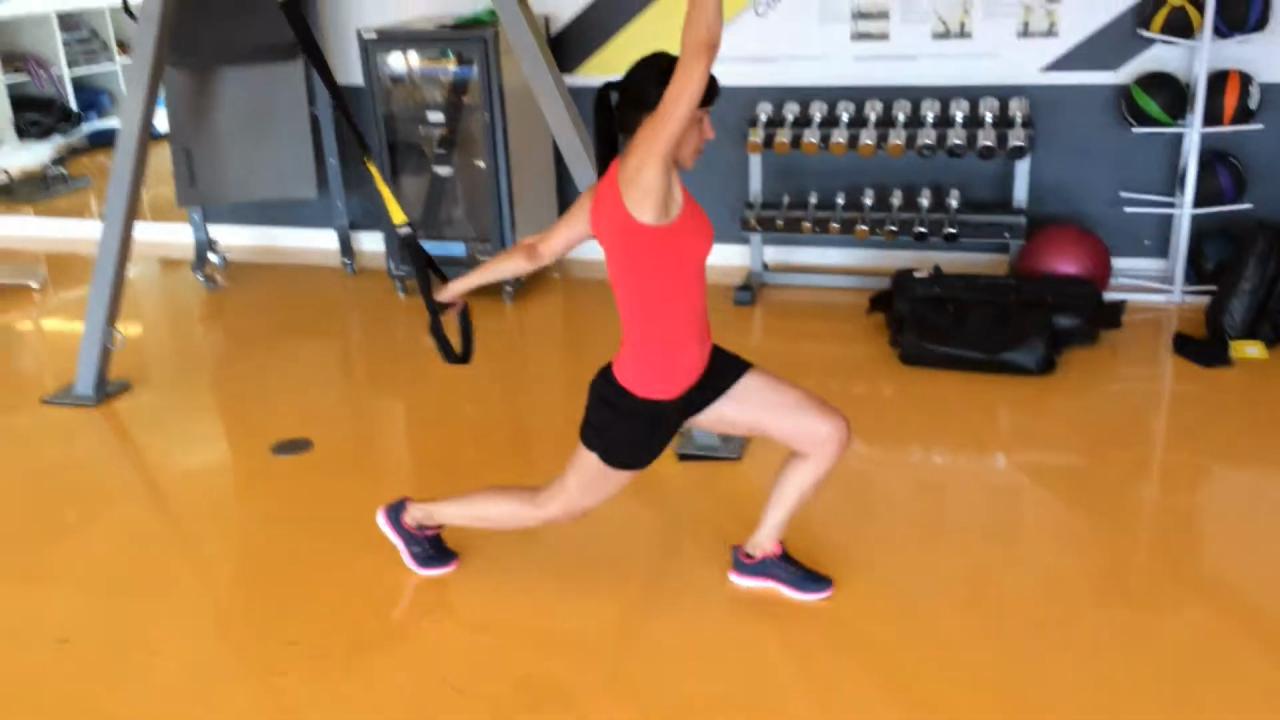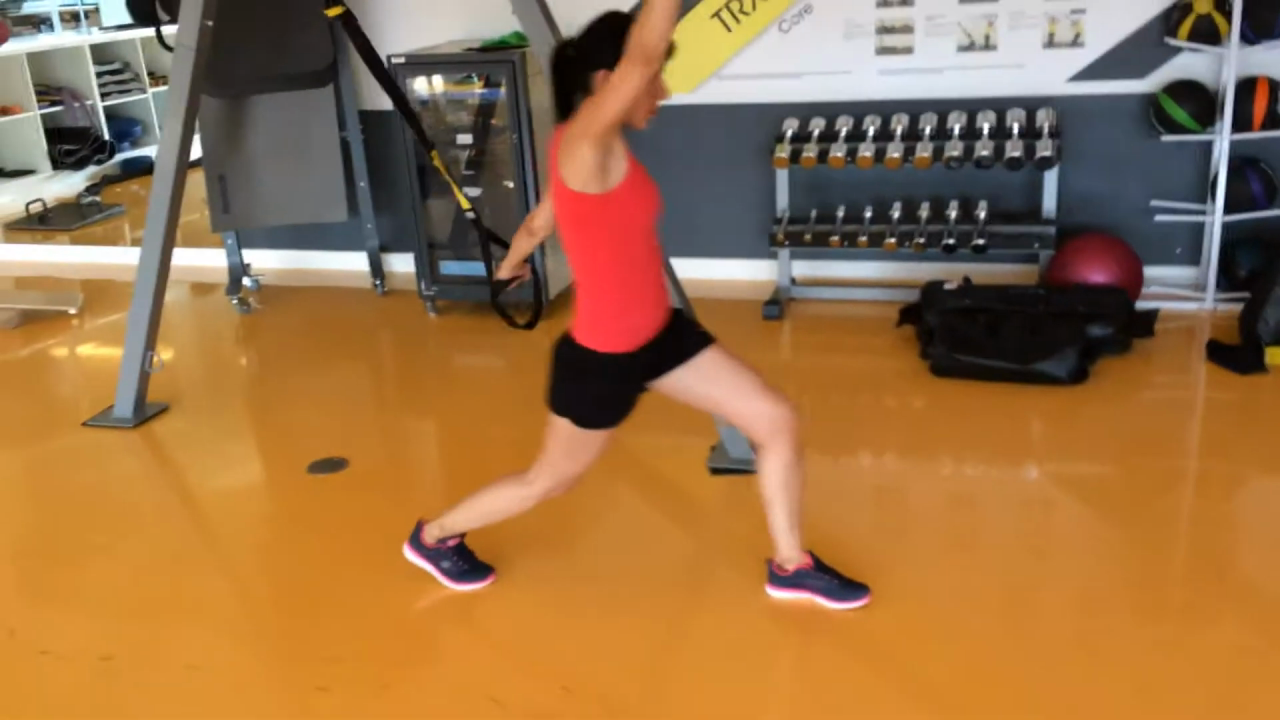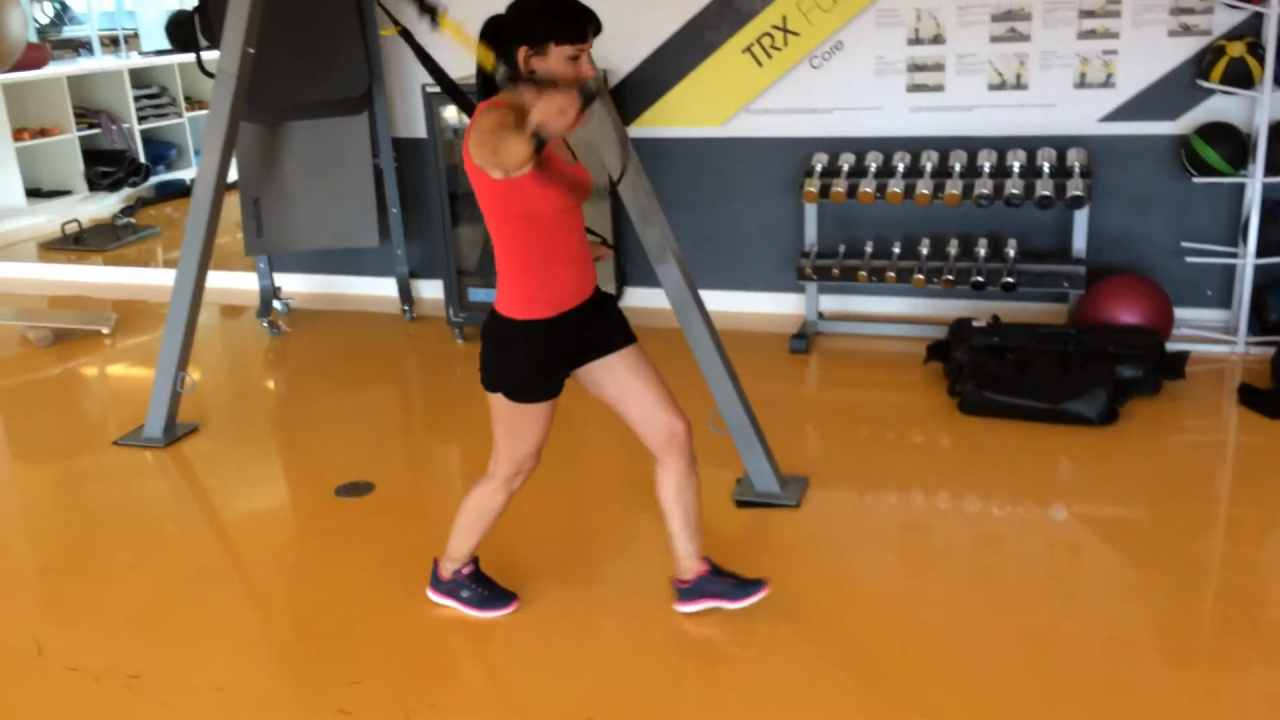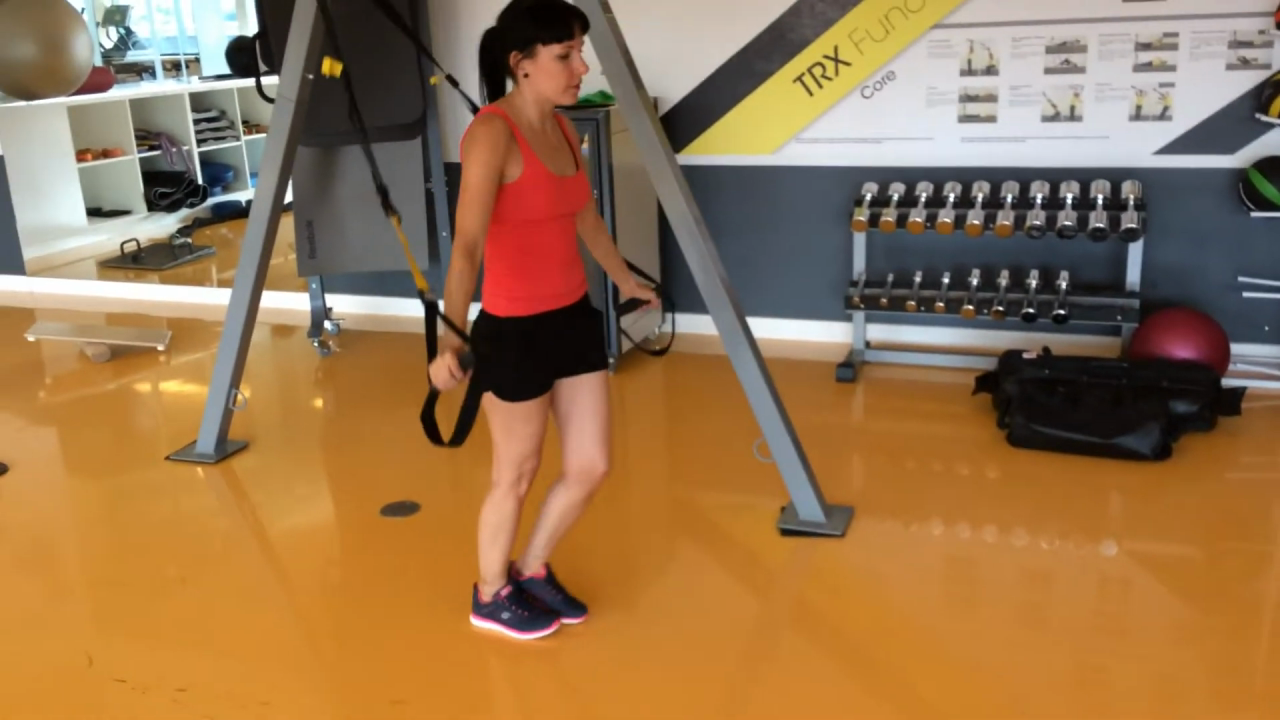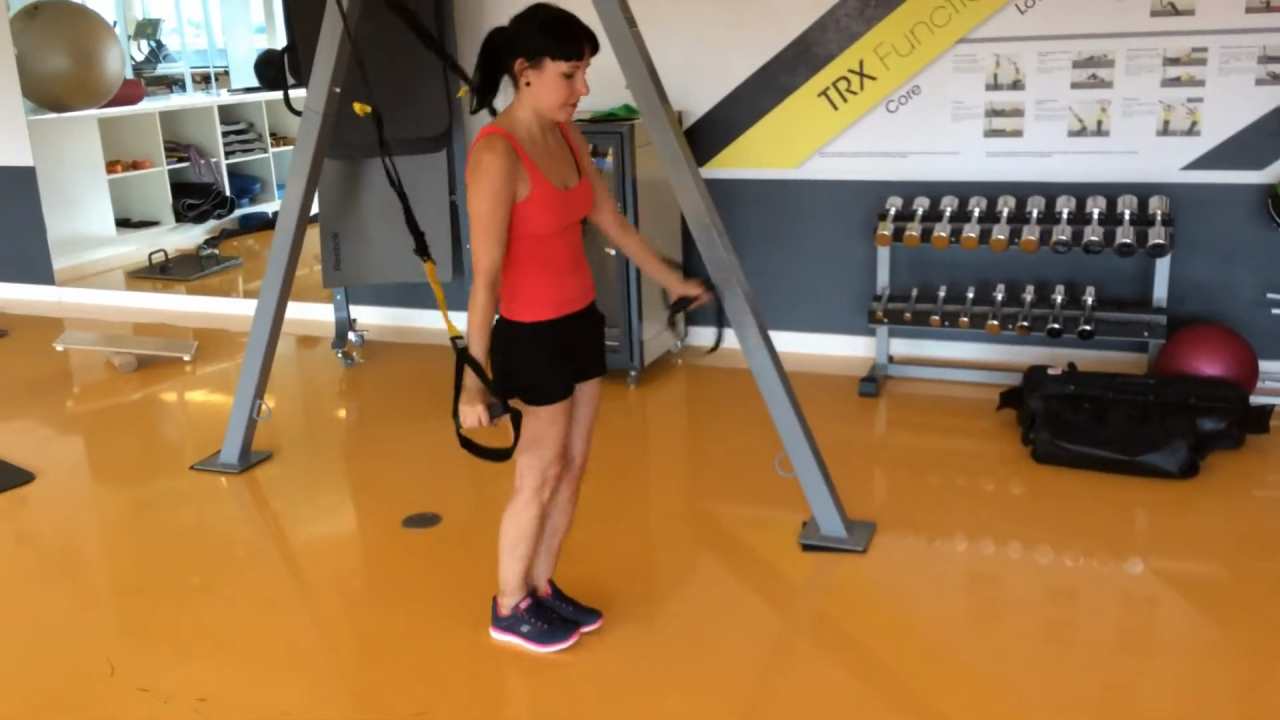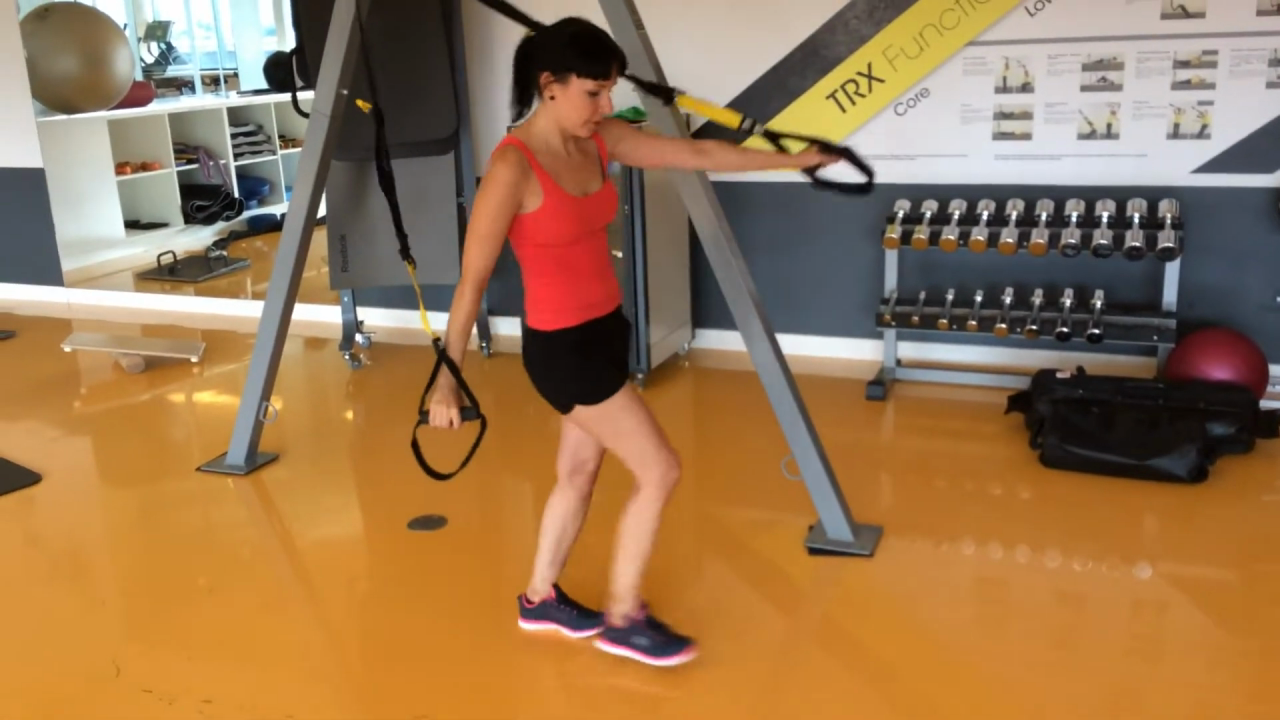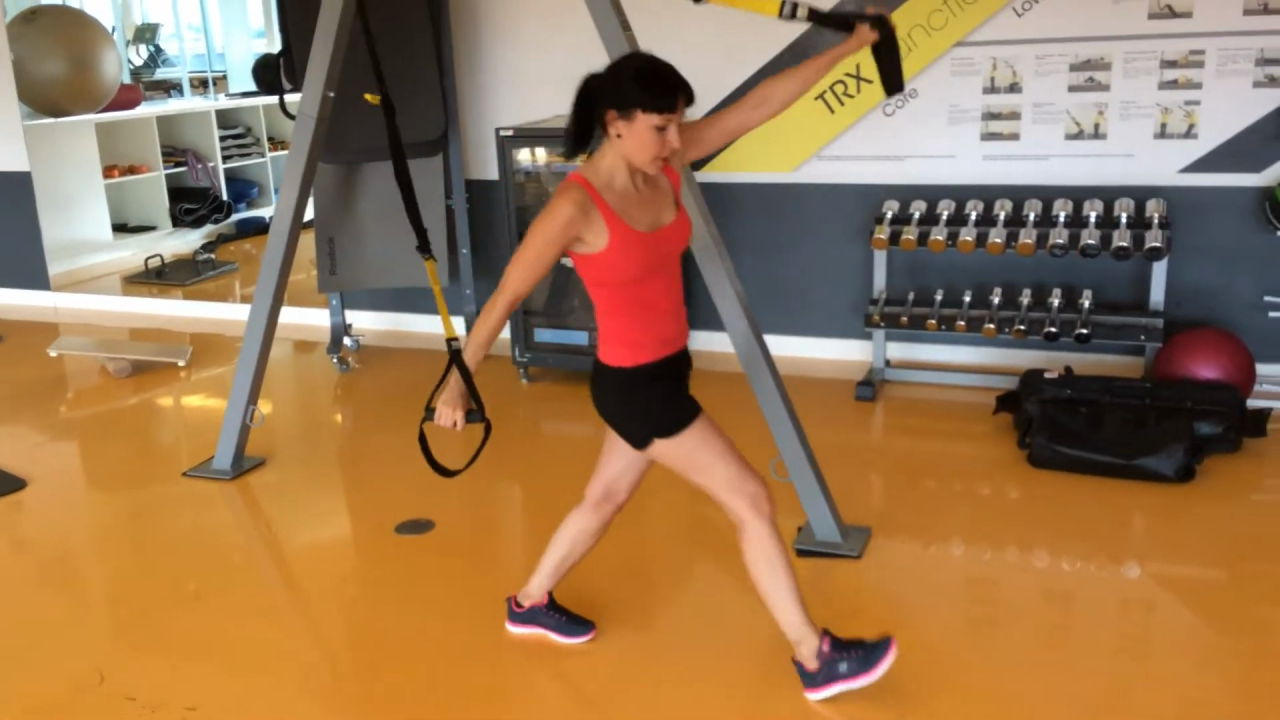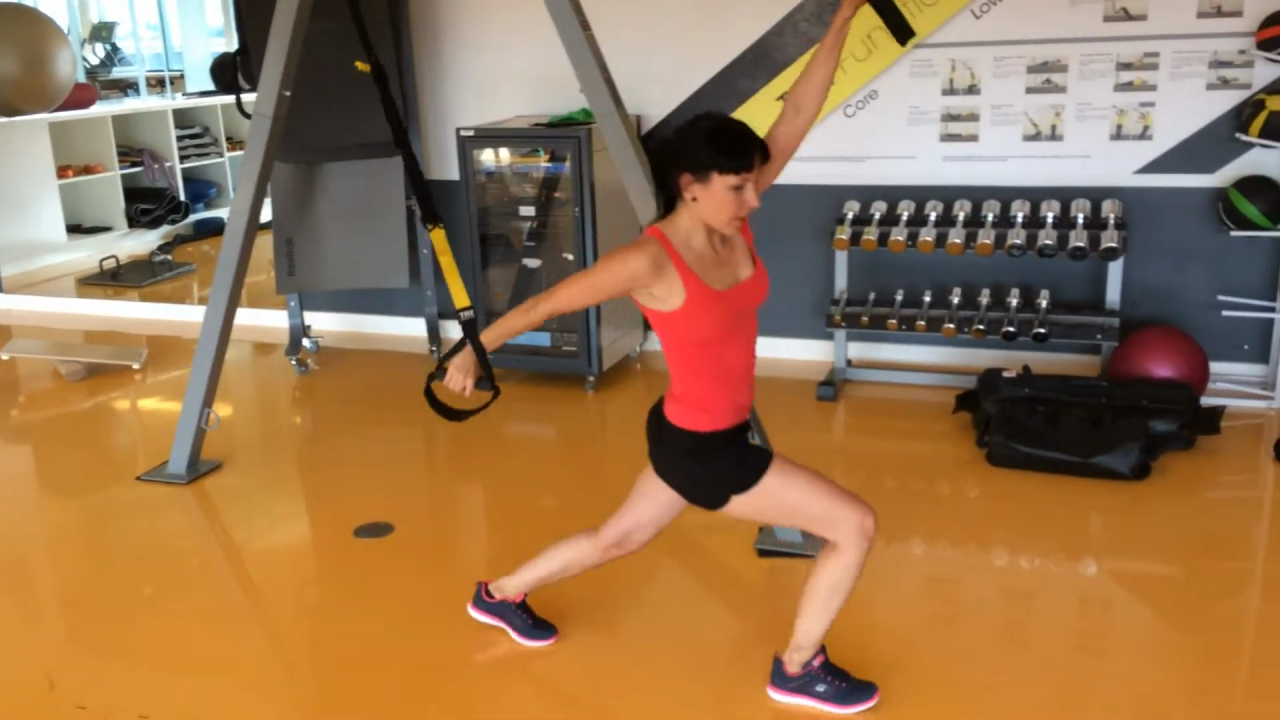
dt=0.3s
person 1, frame 1
left shoulder: (614, 190)
right shoulder: (642, 173)
left elbow: (534, 250)
right elbow: (698, 53)
left wrist: (461, 284)
left hip: (693, 369)
right hip: (644, 396)
left knee: (826, 433)
right knee: (559, 504)
left ankle: (759, 553)
right ankle: (413, 518)
person 1, frame 2
left shoulder: (590, 154)
right shoulder: (584, 141)
left elbow: (541, 218)
right elbow: (641, 53)
left wrist: (513, 261)
left hip: (656, 331)
right hip: (603, 358)
left knee: (776, 421)
right knee: (549, 479)
left ankle: (791, 565)
right ankle: (434, 536)
person 1, frame 3
left shoulder: (549, 123)
right shoulder: (492, 123)
right elbow: (511, 145)
right wrist: (539, 116)
left hip: (588, 314)
right hip: (527, 331)
left knee: (673, 435)
right knee: (512, 470)
left ankle: (693, 574)
right ankle: (450, 573)
person 1, frame 4
left shoulder: (562, 127)
right shoulder: (492, 134)
right elbow: (468, 239)
left wrist: (624, 278)
right wrist: (450, 335)
left hip: (574, 318)
right hip: (514, 331)
left knee: (590, 469)
right knee: (515, 476)
left ankle: (531, 572)
right ankle: (491, 596)
person 1, frame 5
left shoulder: (563, 135)
right shoulder: (495, 153)
left elbow: (609, 216)
right elbow: (486, 272)
left wrist: (667, 276)
right wrist: (477, 379)
left hip: (579, 324)
right hip: (531, 338)
left knee: (570, 472)
right knee: (540, 482)
left ankle: (540, 590)
right ankle: (509, 608)
person 1, frame 6
left shoulder: (598, 139)
right shoulder: (512, 166)
left elbow: (691, 155)
right elbow: (472, 279)
left wrist: (786, 161)
right wrist: (447, 378)
left hip: (605, 330)
right hip: (562, 347)
left knee: (578, 473)
right knee: (660, 473)
left ankle: (539, 597)
right ankle: (625, 617)
person 1, frame 7
left shoulder: (659, 168)
right shoulder: (575, 205)
left elbow: (757, 106)
right elbow: (506, 296)
left wrist: (843, 49)
right wrist: (457, 383)
left hip: (666, 370)
right hip: (633, 387)
left knee: (604, 497)
right knee: (753, 503)
left ankle: (530, 602)
right ankle: (815, 657)
person 1, frame 8
left shoulder: (730, 217)
right shoulder: (648, 262)
left elbow: (800, 113)
right elbow: (545, 304)
right wrist: (472, 353)
left hip: (711, 432)
right hip: (699, 446)
left knee: (618, 537)
right knee: (854, 525)
left ankle: (499, 596)
